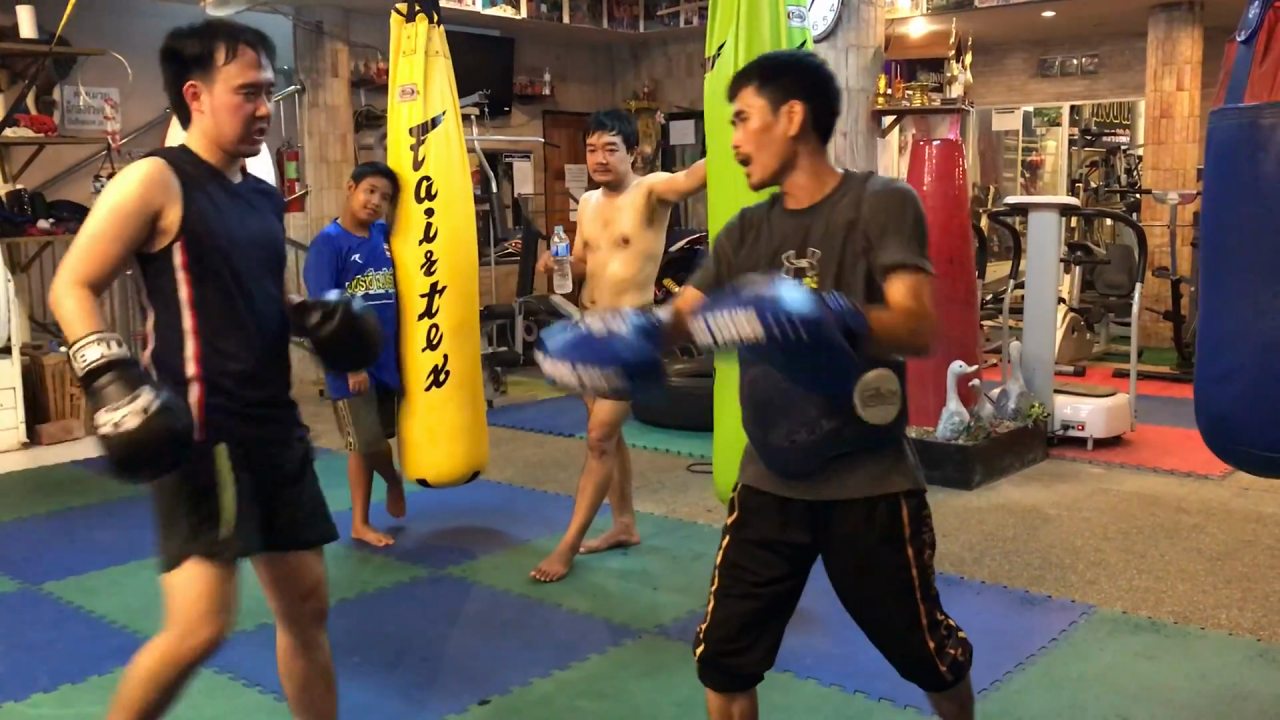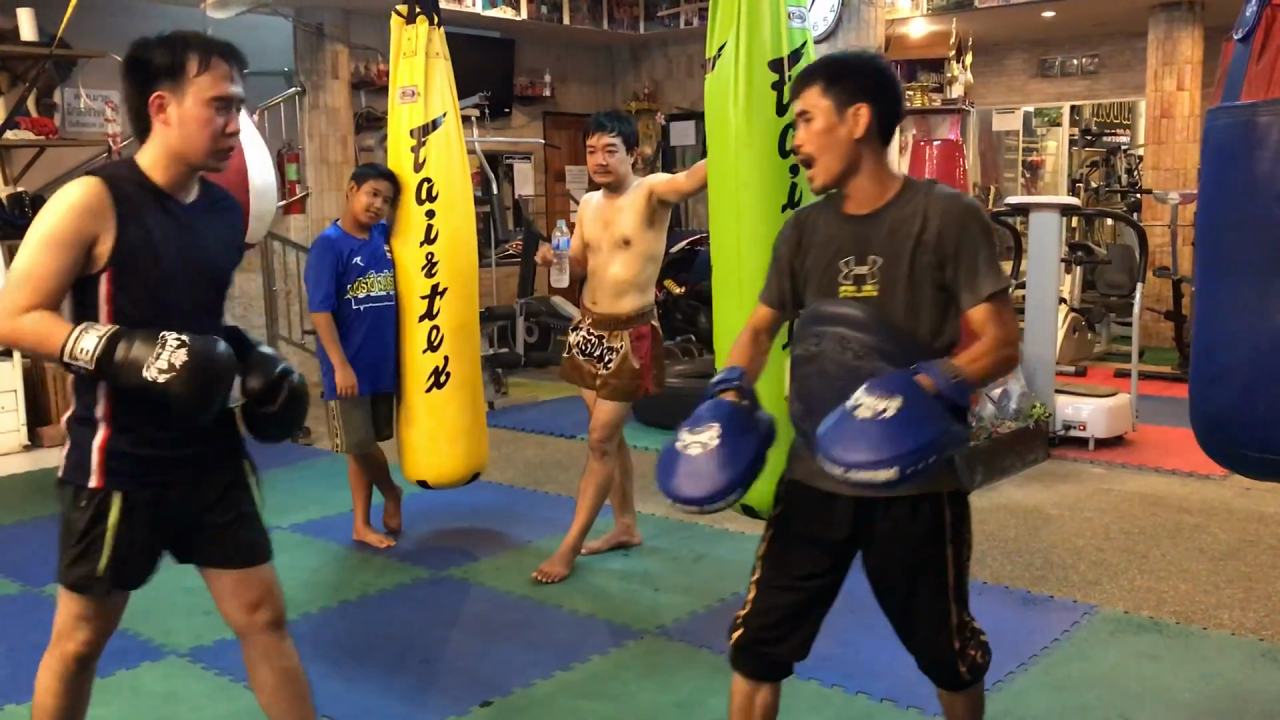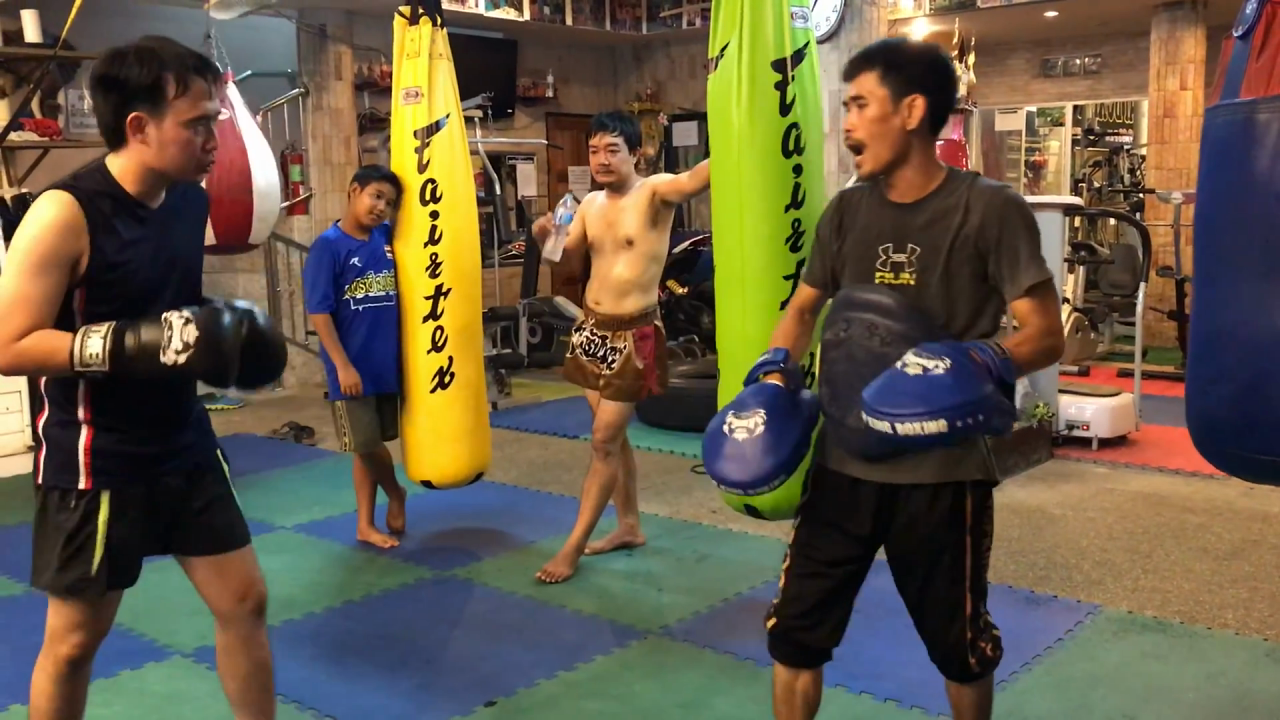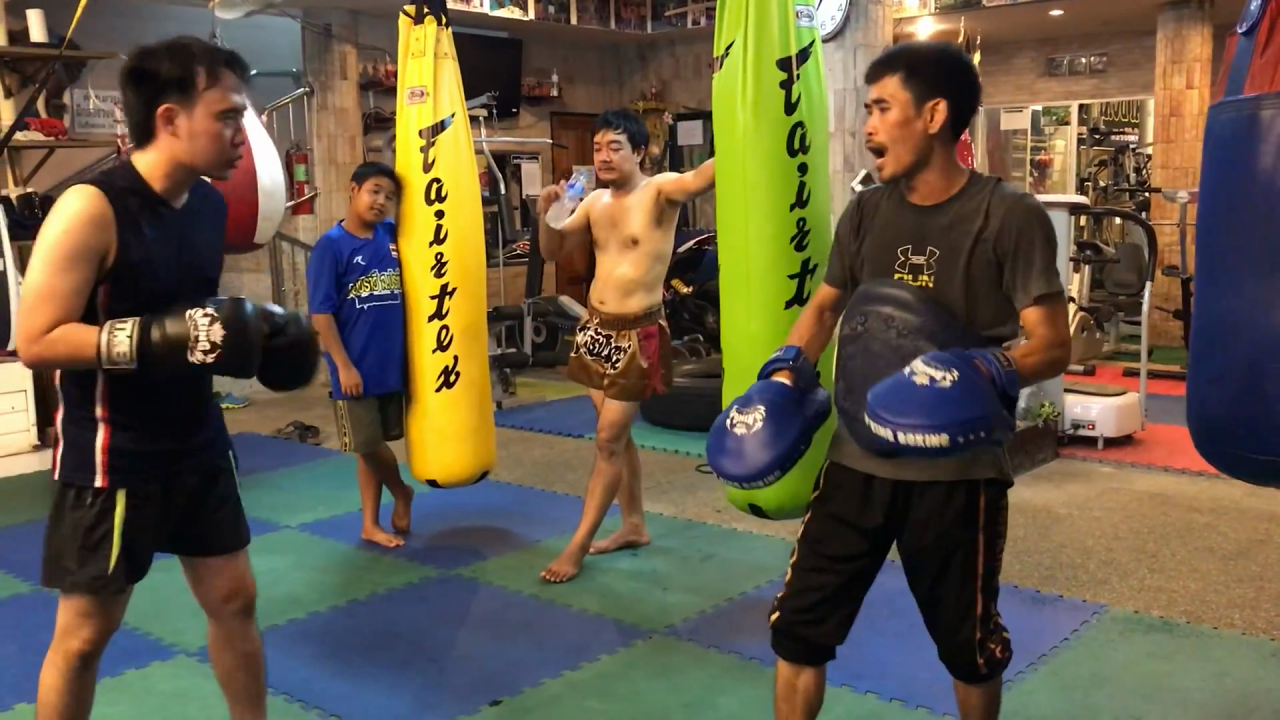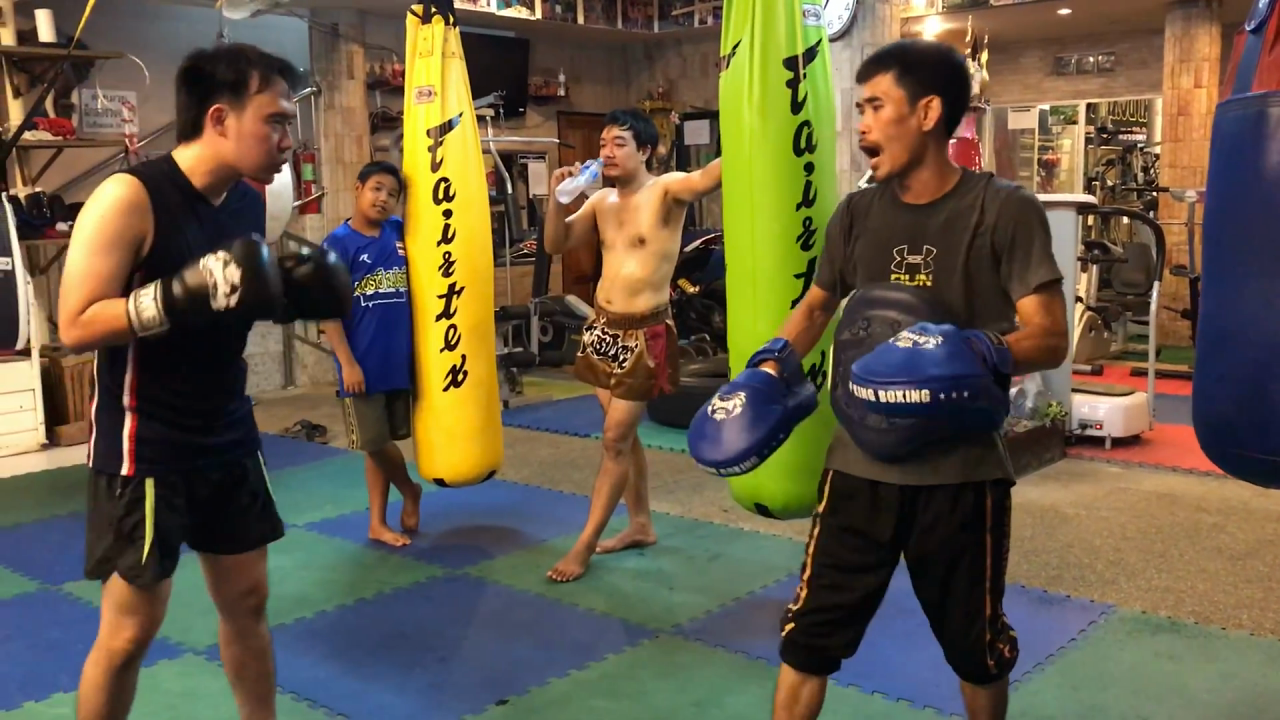
dt=0.2s
person 1, frame 1
left shoulder: (262, 196)
right shoulder: (155, 180)
right elbow: (70, 287)
left wrist: (326, 317)
right wrist: (111, 378)
left hip: (272, 428)
right hip: (197, 430)
left knee: (305, 603)
right knee: (199, 629)
person 1, frame 2
left shoulder: (226, 209)
right shoulder: (92, 200)
left wrist: (247, 356)
right wrist: (128, 354)
left hip: (210, 452)
right hip: (116, 461)
left knee: (263, 614)
right knee: (80, 639)
person 1, frame 3
left shoulder: (191, 201)
right shoulder: (64, 213)
left wrist: (221, 327)
right wrist: (138, 343)
left hip: (184, 446)
right hip: (95, 460)
left knee: (243, 601)
right knee: (75, 639)
person 1, frame 4
left shoulder: (210, 203)
right shoulder: (91, 209)
right elbow: (36, 341)
left wrist: (253, 334)
right wrist: (164, 336)
left hip: (197, 446)
right hip: (111, 458)
left knee: (234, 601)
right knee: (85, 633)
person 1, frame 5
left shoulder: (245, 204)
right shoulder: (128, 197)
right elbow: (77, 325)
left wrist: (291, 293)
right wrist: (185, 288)
left hip: (227, 440)
right hip: (143, 448)
left knee: (246, 600)
right knee: (130, 629)
person 2, frame 1
left shoulder: (884, 205)
right shoulder: (748, 229)
left elbow: (913, 321)
right elbow: (682, 312)
left hip: (871, 475)
right hip: (774, 477)
left knee: (927, 653)
right knee: (725, 655)
person 2, frame 2
left shoulder: (947, 217)
right shoulder: (803, 229)
left elbow: (1001, 343)
right elbow: (761, 327)
left wrist: (930, 391)
left hip: (917, 481)
right hip: (817, 475)
left knee: (948, 652)
right knee: (758, 643)
person 2, frame 3
left shoulder: (989, 209)
right shoulder: (845, 211)
left elbow: (1044, 333)
right elbow: (804, 307)
left wrist: (974, 369)
right wrist: (771, 380)
left hip: (942, 470)
right hip: (844, 461)
left knee: (960, 643)
right knee: (795, 630)
person 2, frame 4
left shoulder: (1010, 216)
right shoulder: (865, 213)
left elbow: (1052, 347)
right elbow: (825, 306)
left wrist: (982, 374)
right wrist: (784, 375)
left hip: (958, 468)
right hip: (858, 459)
left knee: (970, 644)
right knee: (798, 625)
person 2, frame 5
left shoulder: (1004, 210)
right shoulder: (856, 214)
left elbow: (1050, 336)
right elbow: (816, 305)
left wrist: (975, 354)
right wrist: (773, 367)
left hip: (961, 468)
right hip: (862, 463)
left knee: (978, 645)
right knee: (811, 633)
person 3, frame 1
left shoulder: (651, 190)
right shoulder: (587, 203)
left elbow: (694, 177)
right wrist: (557, 263)
left knee: (599, 440)
right knee: (608, 434)
left ankle: (568, 545)
right ankle: (624, 525)
person 3, frame 2
left shoulder: (652, 191)
right shoulder: (587, 204)
left elbow: (695, 177)
right wrist: (551, 257)
left hip: (630, 334)
right hip: (589, 329)
left knee: (599, 440)
right knee: (608, 433)
left ankle: (570, 546)
right ankle: (626, 525)
person 3, frame 3
left shoulder: (656, 192)
right shoulder: (590, 203)
left elbow: (699, 177)
right elbow: (565, 261)
right wrist: (546, 237)
left hip: (634, 335)
right hip: (592, 329)
left knee: (604, 440)
right knee: (612, 434)
left ankle: (573, 545)
right ankle: (629, 525)
person 3, frame 4
left shoulder: (660, 191)
right shoulder: (595, 200)
left elbow: (704, 176)
right elbow: (552, 250)
right wrist: (548, 210)
left hip: (639, 334)
right hip: (597, 329)
left knee: (608, 439)
right knee: (616, 433)
left ankle: (578, 545)
right ankle: (634, 524)
person 3, frame 5
left shoulder: (667, 190)
right shoulder: (601, 200)
left elbow: (711, 175)
right elbow: (555, 244)
right wrist: (558, 195)
left hip: (645, 333)
right hip: (603, 328)
left knee: (614, 439)
right knee: (622, 433)
left ankle: (584, 545)
right ankle: (640, 524)
person 4, frame 1
left shoulder: (385, 235)
right shoulder: (329, 242)
left hip: (384, 360)
left knee: (371, 441)
right knee: (367, 441)
left ankle: (361, 523)
right ankle: (396, 485)
person 4, frame 2
left shoulder: (386, 237)
right shoulder: (329, 245)
right elbow: (320, 311)
right wrist: (340, 366)
left hip: (383, 363)
right hip: (350, 367)
left knee: (367, 444)
right knee: (359, 445)
left ankle: (362, 525)
right ankle: (391, 492)
person 4, frame 3
left shoulder: (389, 237)
right shoulder: (328, 246)
right elbow: (318, 312)
right wrist: (343, 365)
left hip: (387, 363)
right hip: (353, 367)
left knee: (372, 444)
right knee: (366, 444)
left ankle: (366, 525)
right ankle: (396, 492)
person 4, frame 4
left shoulder: (394, 235)
right shoulder: (331, 245)
right elbow: (320, 313)
right wrist: (343, 365)
left hip: (392, 362)
right hip: (356, 367)
left knee: (376, 444)
right knee: (368, 445)
left ankle: (371, 524)
right ankle: (401, 491)
person 4, frame 5
left shoulder: (401, 233)
right shoulder: (337, 244)
right wrist: (347, 363)
left hip: (398, 360)
right hip: (363, 364)
left knee: (383, 441)
right knee: (375, 442)
left ankle: (378, 523)
right ankle: (409, 490)
